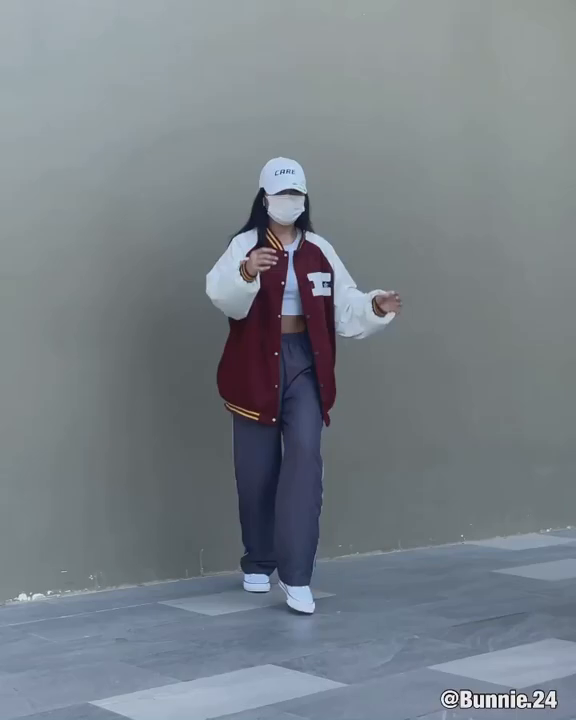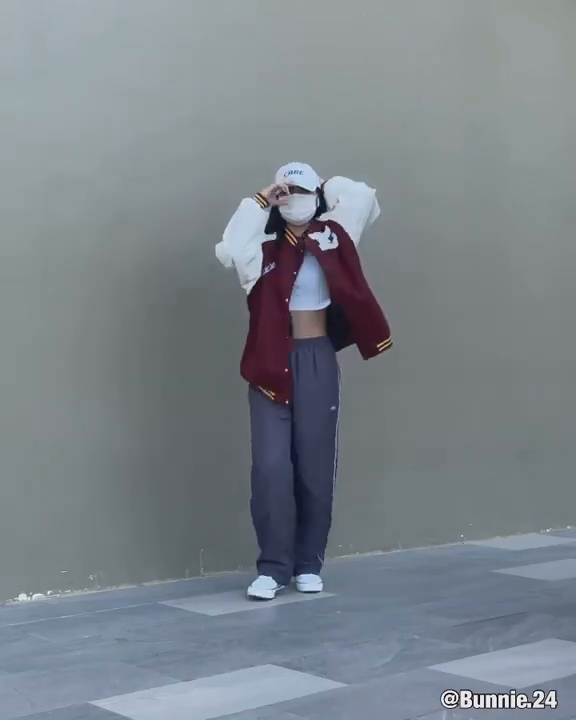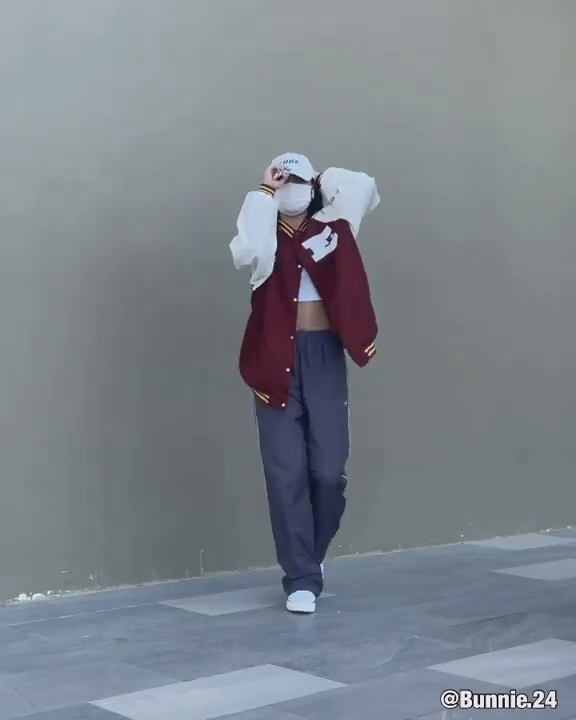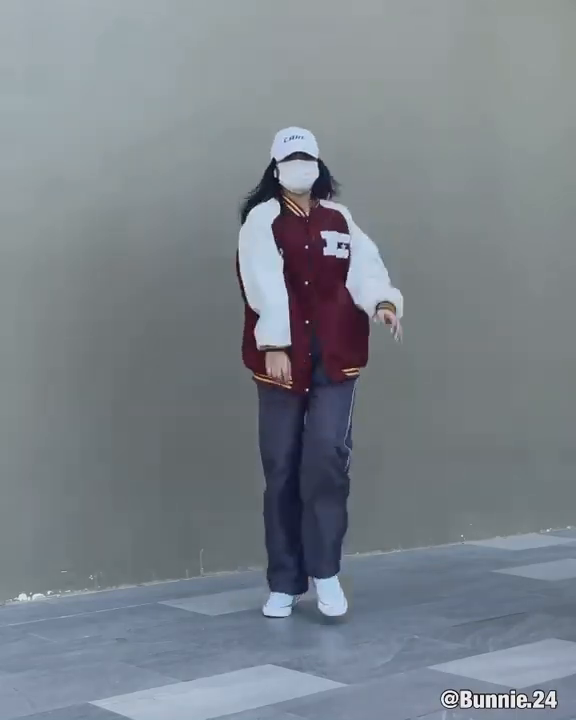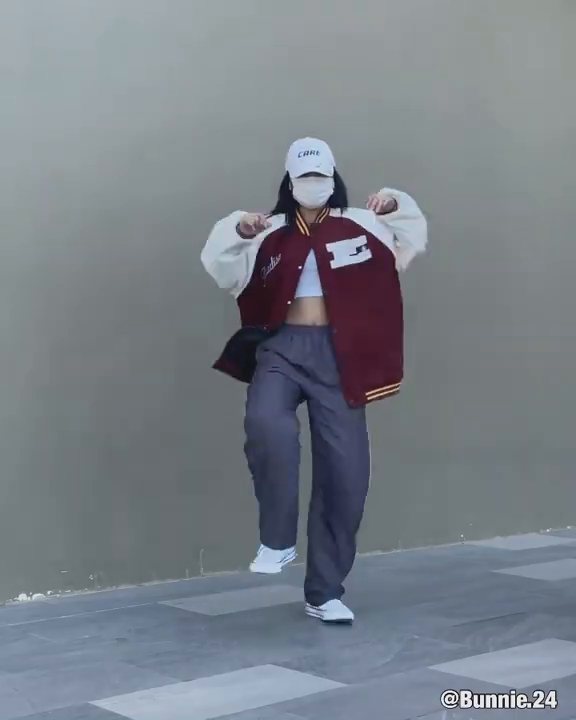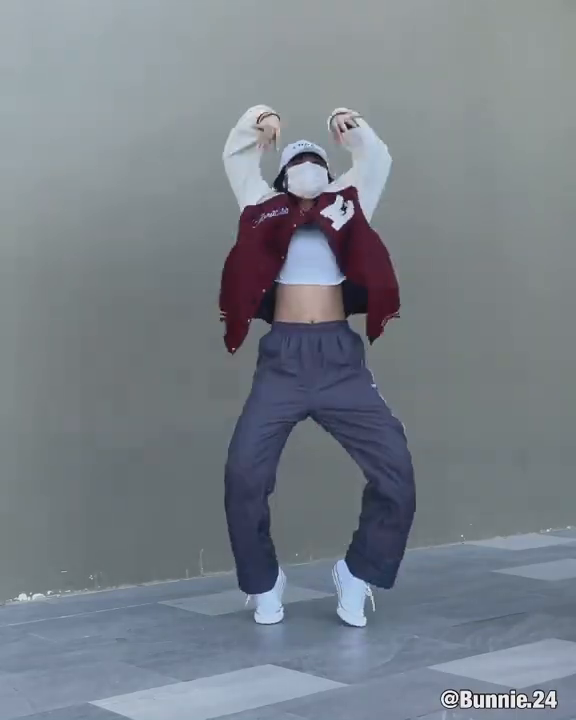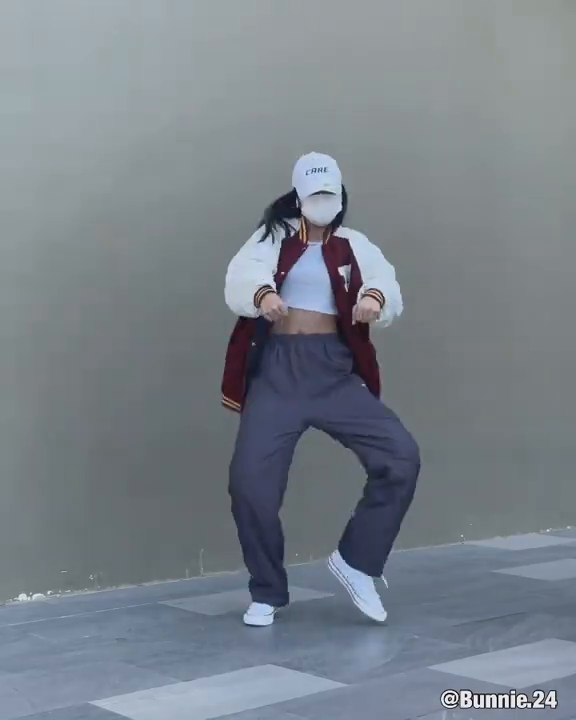
dt=0.4s
person 1, frame 1
left shoulder: (319, 251)
right shoulder: (246, 246)
left elbow: (346, 311)
right elbow: (221, 293)
left wrist: (375, 309)
right wrist: (246, 273)
left hip: (304, 365)
right hip: (256, 367)
left knee: (305, 459)
right knee: (258, 473)
left ankle: (296, 576)
right ankle: (259, 564)
person 1, frame 2
left shoulder: (332, 235)
right shoulder: (263, 250)
left elbow: (363, 198)
right elbow: (228, 250)
left wrist: (324, 187)
right wrist: (260, 203)
left hip: (318, 364)
right hip: (271, 366)
left knee: (314, 475)
right knee: (271, 470)
left ankle: (308, 565)
right ankle: (275, 566)
person 1, frame 3
left shoulder: (332, 226)
right shoulder: (264, 236)
left elbow: (363, 190)
right elbow: (248, 249)
left wrist: (320, 177)
right wrist: (267, 191)
left hip: (326, 359)
right hip: (275, 361)
left knee: (330, 472)
right knee: (285, 474)
left ankle: (315, 547)
right ankle: (301, 579)
person 1, frame 4
left shoulder: (338, 218)
right shoulder: (262, 218)
left elbow: (365, 271)
right elbow: (262, 280)
left wrist: (386, 304)
right wrist: (274, 343)
left hip: (332, 345)
right hip: (282, 346)
left knee: (328, 448)
right knee: (281, 463)
left ankle: (324, 572)
right ankle: (284, 583)
person 1, frame 5
left shoulder: (357, 224)
right shoulder: (272, 229)
left elbow: (412, 236)
right elbow: (218, 261)
left wrist: (396, 205)
right wrist: (236, 229)
left hip: (339, 356)
right hip: (282, 349)
left knee: (346, 470)
right knee: (266, 427)
left ankle: (324, 589)
right ankle: (277, 541)
person 1, frame 6
left shoulder: (343, 209)
right shoulder: (268, 208)
left elbow: (375, 167)
right elbow: (237, 165)
left wrist: (355, 130)
right wrist: (257, 127)
left hip: (340, 358)
right hip: (284, 359)
left knee: (394, 465)
right knee: (245, 473)
left ankle: (359, 571)
right ankle: (263, 584)
person 1, frame 7
left shoulder: (355, 244)
right shoulder: (272, 238)
left elbow: (383, 283)
right elbow: (238, 280)
left wrist: (373, 298)
right wrist: (261, 293)
left hip: (334, 369)
right hip: (277, 367)
left knee: (401, 457)
right knee: (251, 484)
left ankle: (356, 561)
right ankle: (267, 593)
